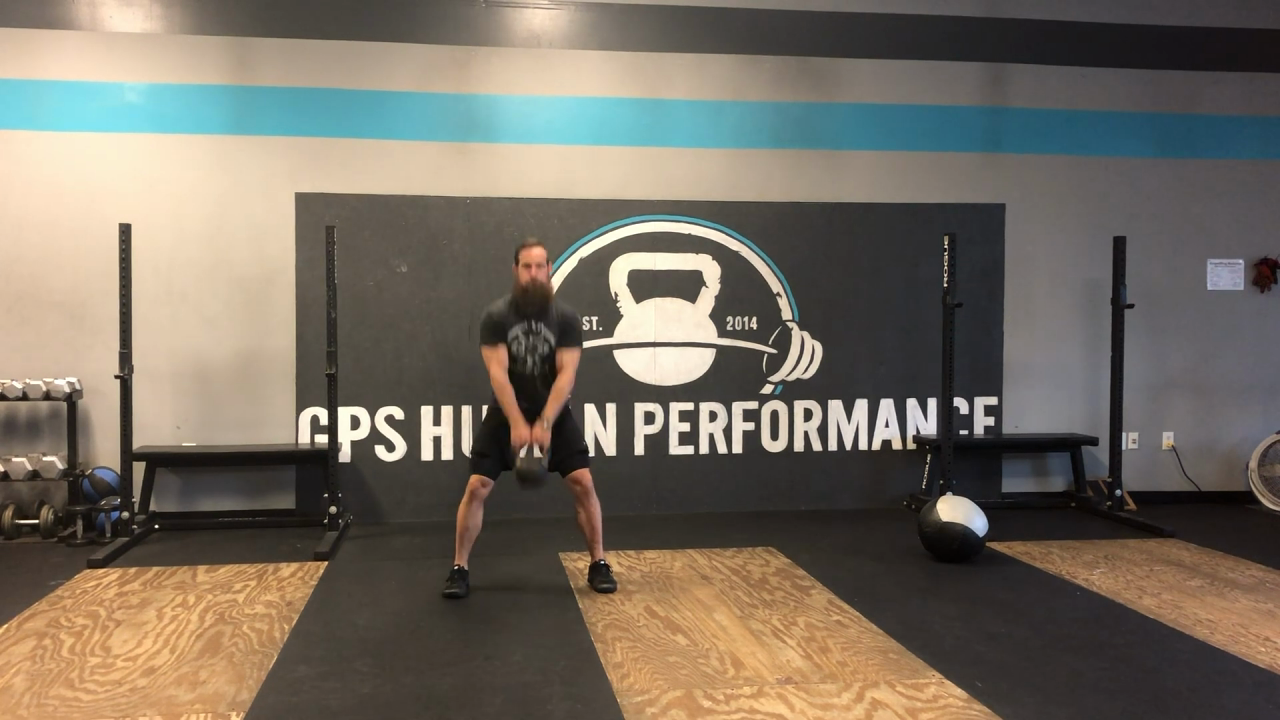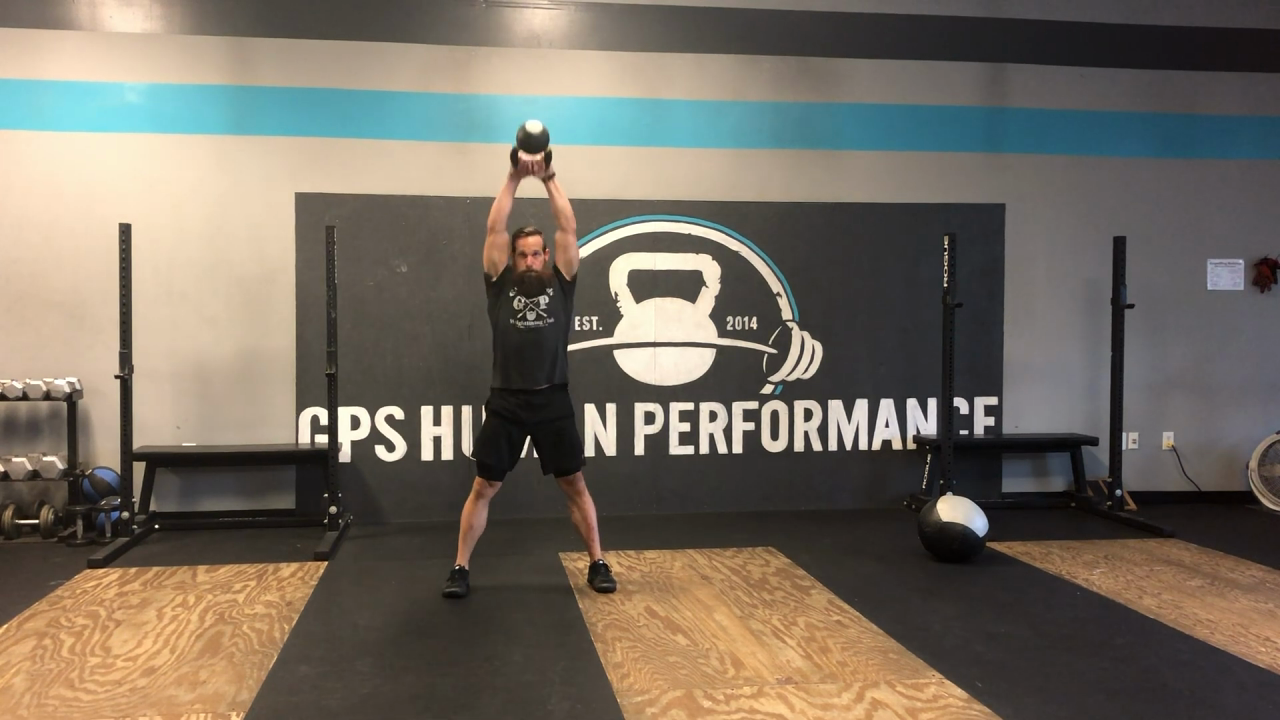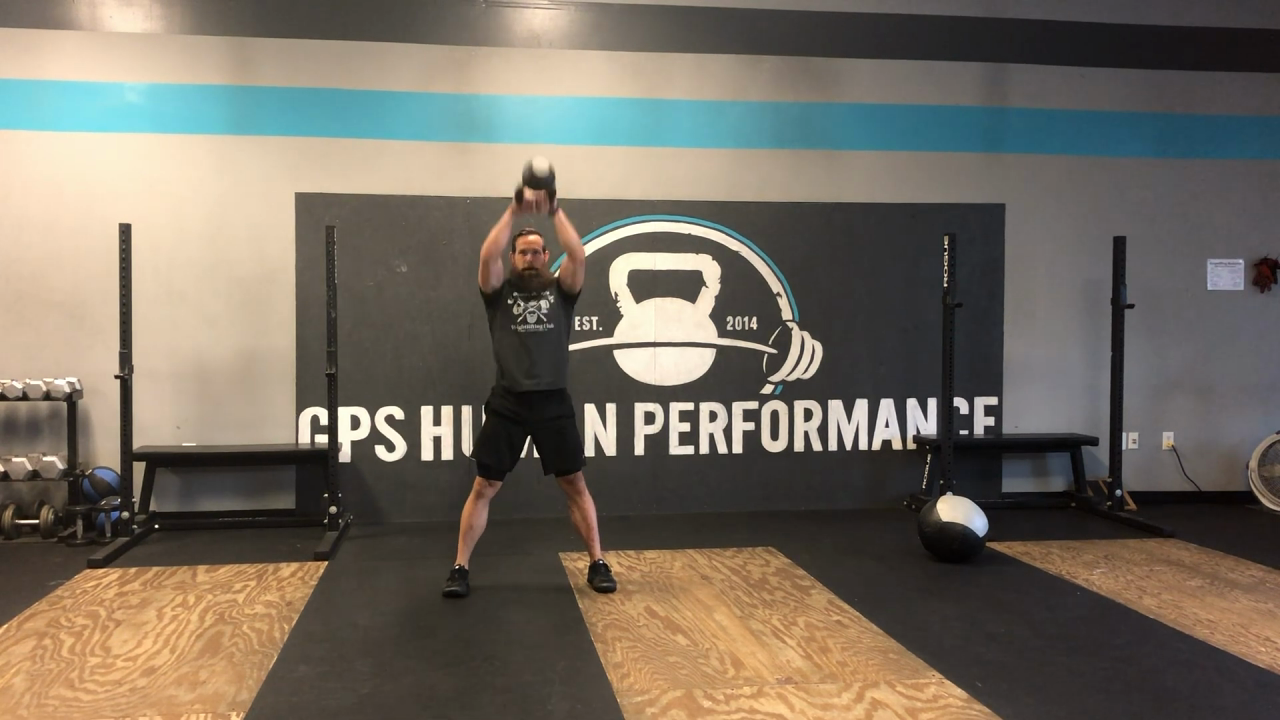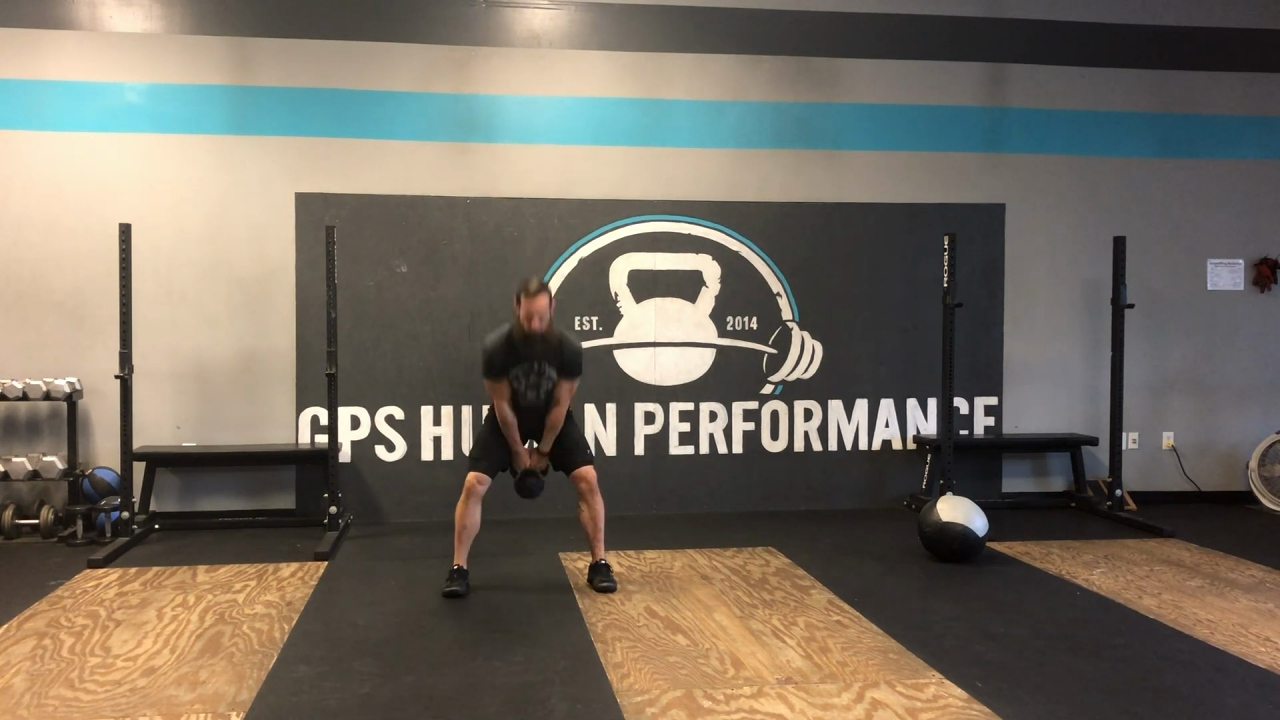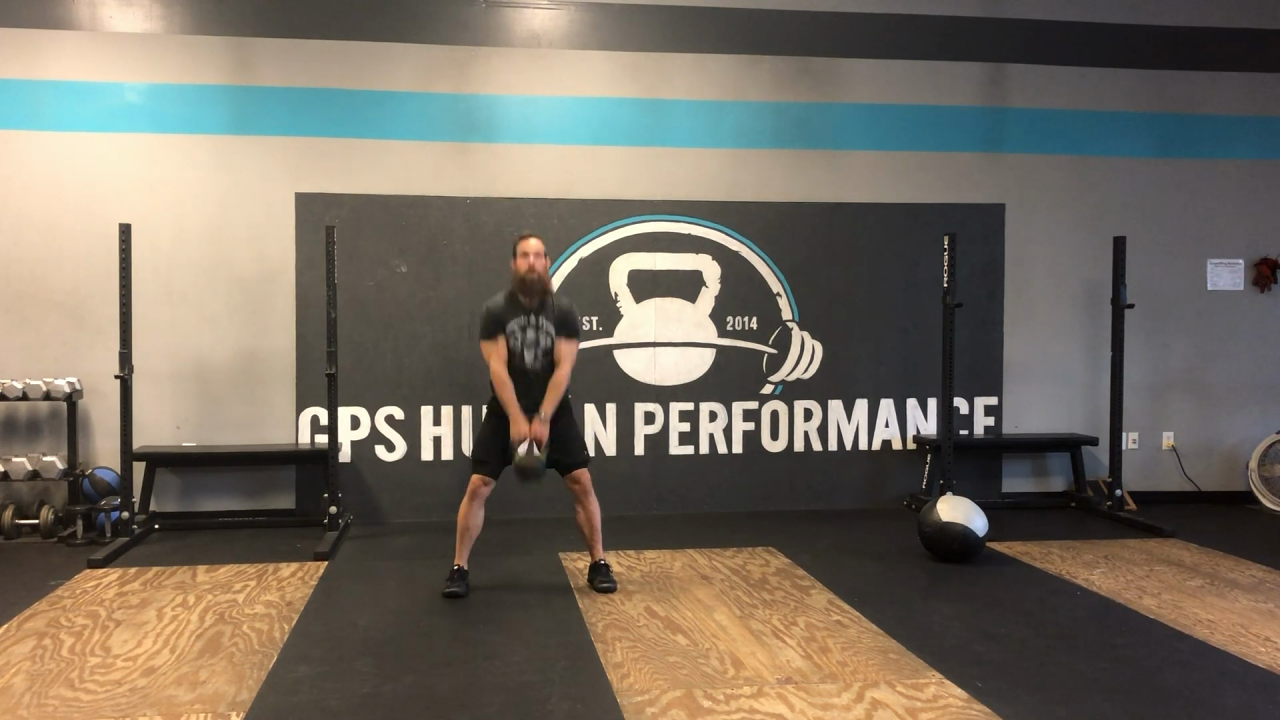
dt=0.5s
person 1, frame 1
left shoulder: (565, 317)
right shoulder: (496, 315)
left elbow: (566, 375)
right elbow: (498, 373)
left wrist: (545, 424)
right wrist: (517, 423)
left hip: (554, 411)
right hip: (506, 411)
left knee: (583, 483)
right knee: (477, 487)
left ankle: (598, 564)
right ankle: (460, 568)
person 1, frame 2
left shoulder: (561, 285)
right shoulder: (500, 285)
left elbow: (568, 228)
right elbow: (494, 230)
left wrist: (549, 180)
right wrist: (513, 179)
left hip: (553, 402)
right hip: (506, 402)
left knee: (574, 485)
right knee: (484, 488)
left ankle: (598, 564)
right ankle: (460, 568)
person 1, frame 3
left shoulder: (561, 292)
right shoulder: (499, 293)
left elbow: (578, 255)
right elbow: (488, 256)
left wrist: (553, 210)
right wrist: (514, 210)
left hip: (553, 402)
right hip: (507, 403)
left knee: (575, 485)
right knee: (484, 487)
left ankle: (597, 563)
right ankle: (460, 567)
person 1, frame 4
left shoulder: (569, 348)
right shoulder: (496, 348)
left elbow: (560, 406)
right elbow: (503, 407)
left wrist: (545, 450)
right wrist: (518, 451)
left hip: (553, 419)
right hip: (508, 418)
left knee: (587, 479)
right knee: (474, 484)
left ankle: (598, 564)
right ankle: (458, 568)
person 1, frame 5
left shoulder: (564, 312)
right shoulder: (495, 310)
left elbow: (564, 368)
right elbow: (497, 368)
left wrist: (544, 419)
right wrist: (515, 420)
left hip: (553, 409)
right hip: (505, 409)
left knee: (581, 481)
right knee: (478, 486)
left ankle: (598, 564)
right ankle: (460, 568)
